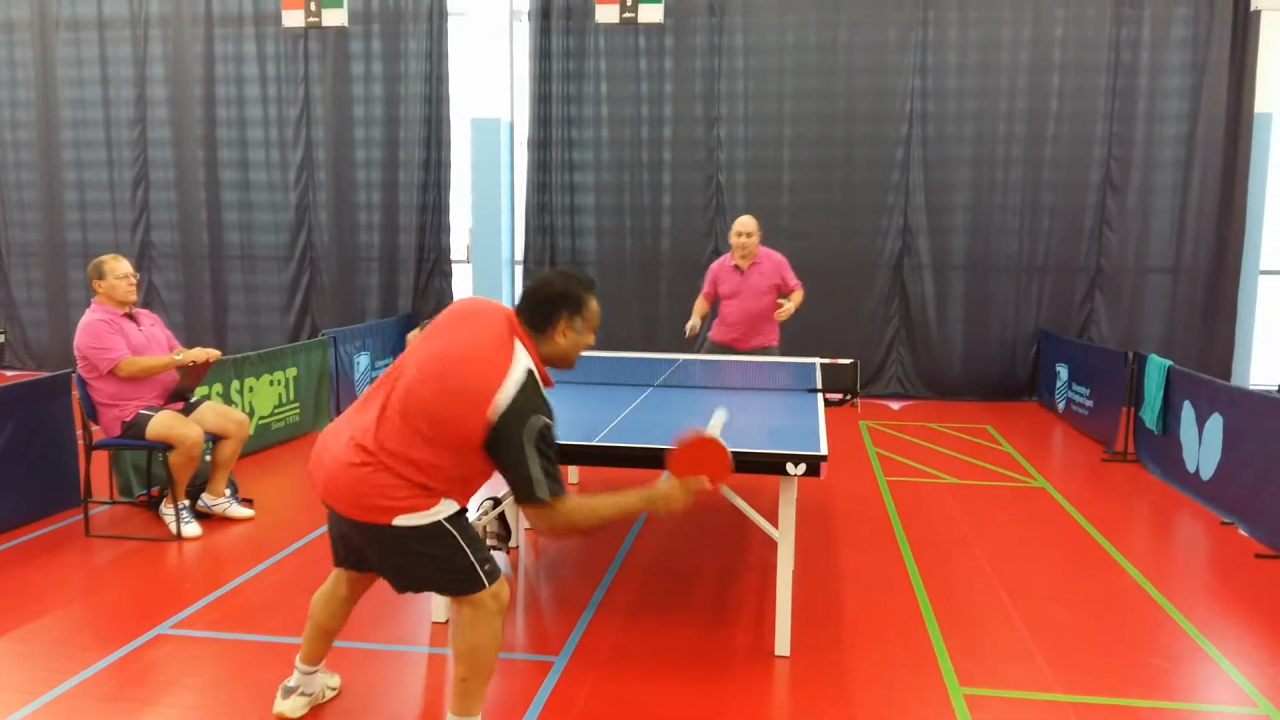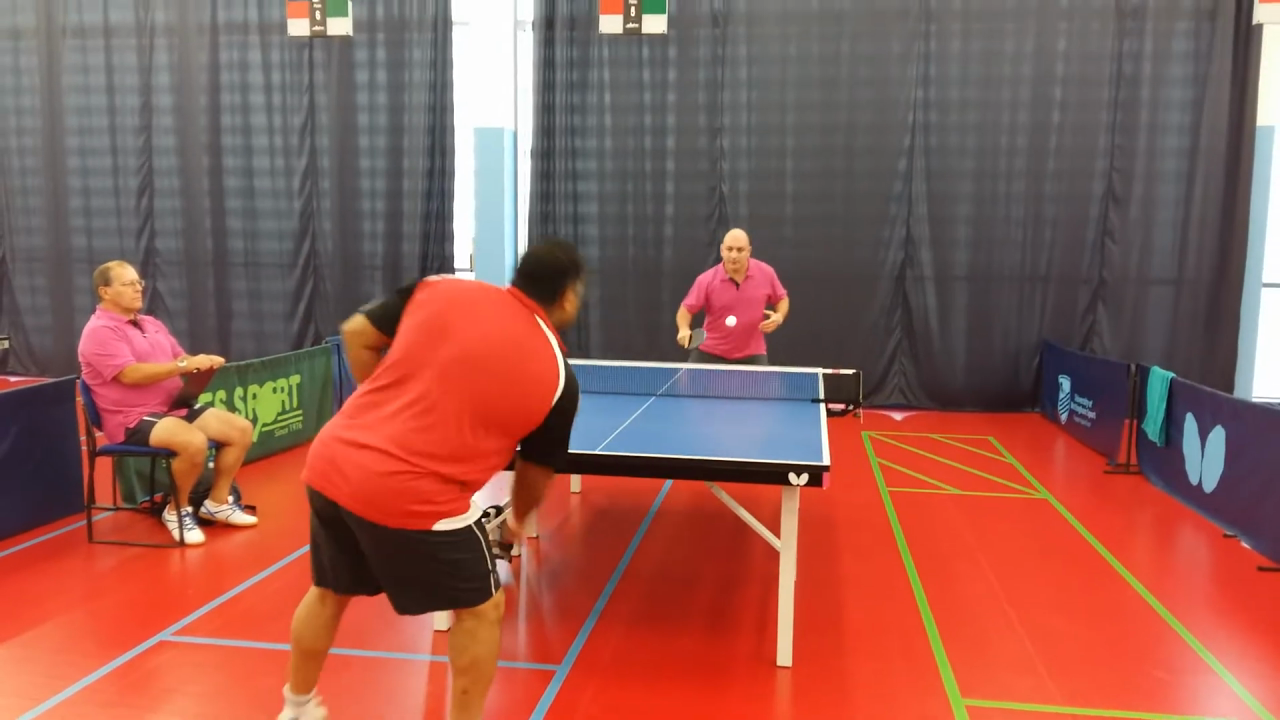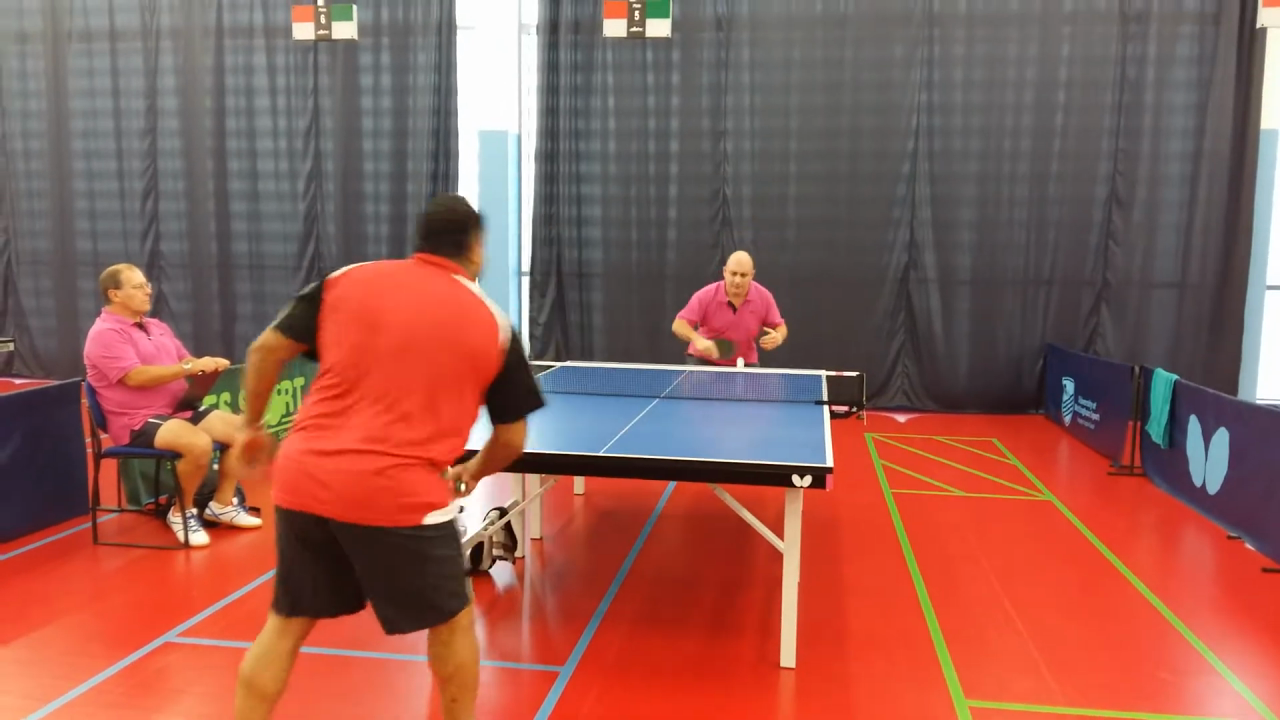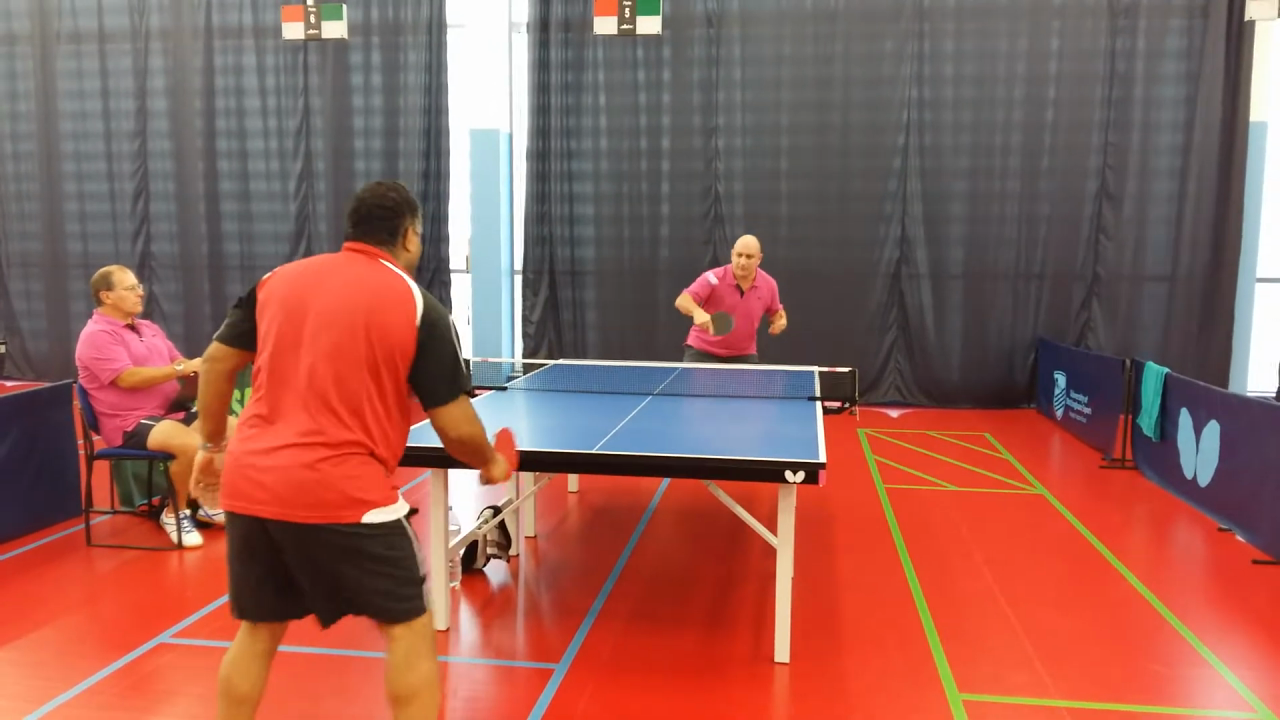
dt=0.3s
person 1, frame 1
left shoulder: (473, 311)
right shoulder: (522, 403)
left elbow: (415, 343)
right elbow: (552, 516)
right wrist: (649, 499)
left hip: (336, 459)
right hip: (388, 495)
left knee: (353, 571)
right knee: (487, 598)
left ankle: (301, 683)
person 1, frame 2
left shoulder: (439, 291)
right shoulder: (556, 374)
left elbow: (357, 336)
right elbow: (535, 481)
right wrist: (520, 516)
left hip: (332, 465)
right hip: (415, 498)
left knee: (328, 592)
right knee: (481, 609)
person 1, frame 3
left shoulder: (348, 281)
right shoulder: (493, 327)
left elbow: (266, 349)
right elbow: (511, 441)
left wrist: (251, 426)
right wrist: (468, 475)
left hip: (303, 480)
right hip: (398, 496)
left knee: (286, 624)
right knee: (451, 621)
person 1, frame 4
left shoulder: (280, 280)
right shoulder: (415, 305)
left elbow: (216, 364)
right elbow: (454, 424)
left wrist: (211, 447)
right wrist: (489, 462)
left hip: (253, 484)
right hip: (344, 495)
left knee: (257, 630)
right knee: (407, 629)
person 2, frame 1
left shoulder: (148, 318)
right shoulder: (95, 325)
left elbow: (176, 352)
right elbow: (126, 368)
left wrist: (198, 355)
right wrist: (181, 358)
left hip: (171, 400)
right hip: (130, 413)
left knee: (238, 422)
right knee: (191, 436)
left ankle: (215, 496)
right ankle: (174, 504)
person 2, frame 2
left shoulder: (153, 324)
right shoulder: (100, 331)
left elbow: (180, 358)
right elbow: (130, 374)
left wrist: (203, 362)
right wrist: (185, 365)
left hip: (174, 407)
right hip: (133, 420)
left knee: (241, 429)
right knee: (194, 443)
left ankle: (217, 503)
right ankle: (177, 510)
person 2, frame 3
left shoulder: (158, 327)
right shoulder: (106, 334)
left elbow: (185, 361)
right elbow: (136, 376)
left wrist: (208, 365)
right wrist: (190, 367)
left hip: (180, 409)
right hip: (139, 421)
right knee: (199, 444)
left ankle: (222, 504)
right ankle: (182, 512)
person 2, frame 4
left shoulder: (149, 328)
right shoulder: (97, 335)
left elbow: (177, 362)
right elbow: (127, 378)
left wrist: (196, 366)
right wrist: (180, 369)
left hip: (172, 411)
right hip: (130, 423)
left knee: (234, 431)
right knee: (191, 444)
left ankle: (212, 505)
right ankle: (174, 513)
